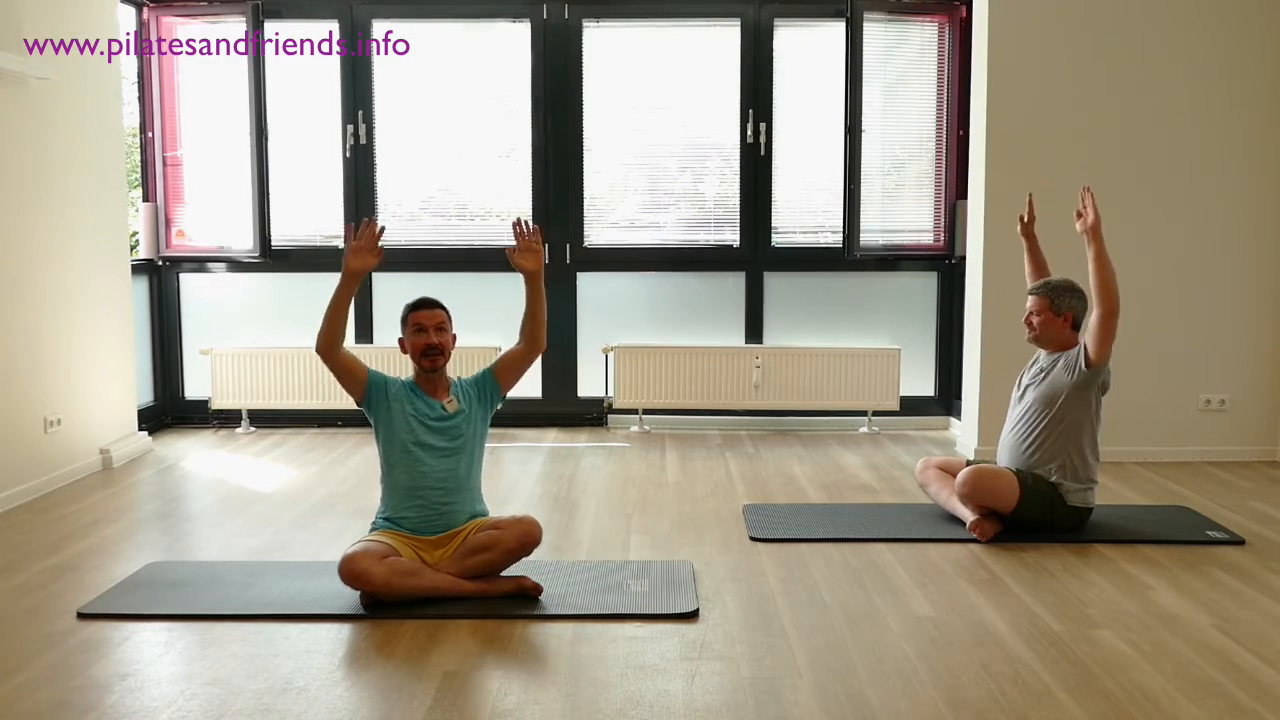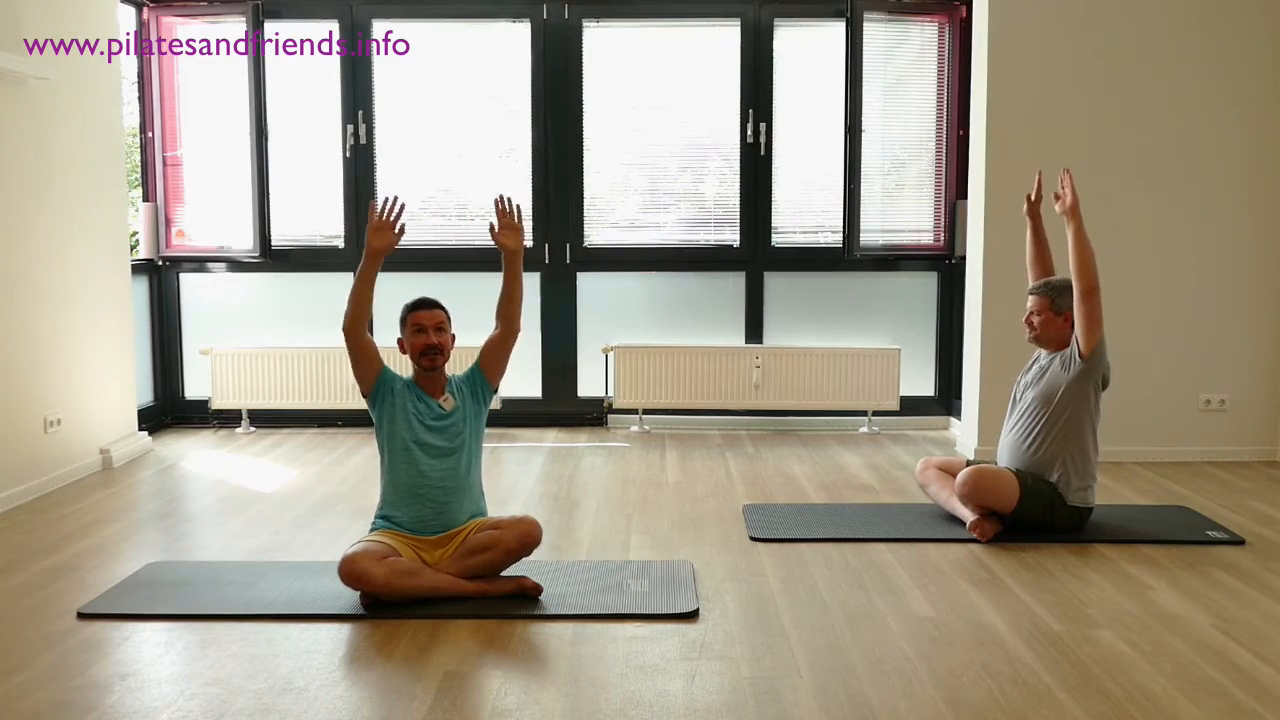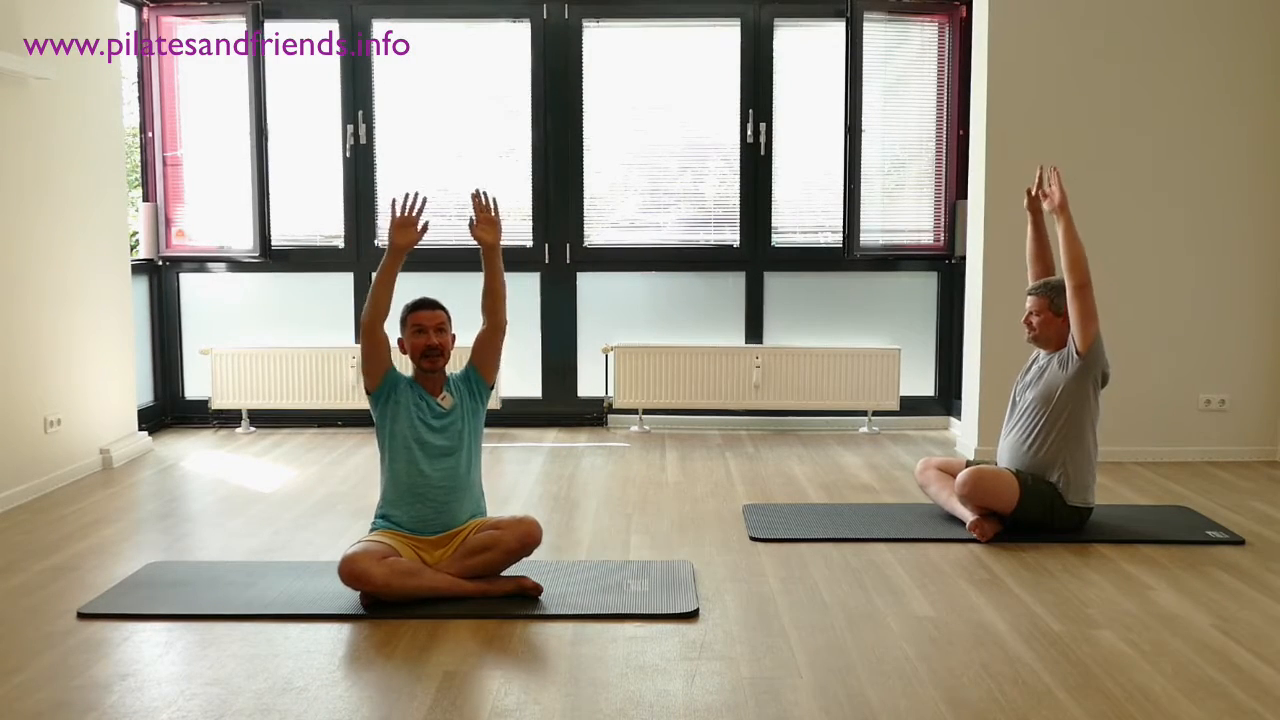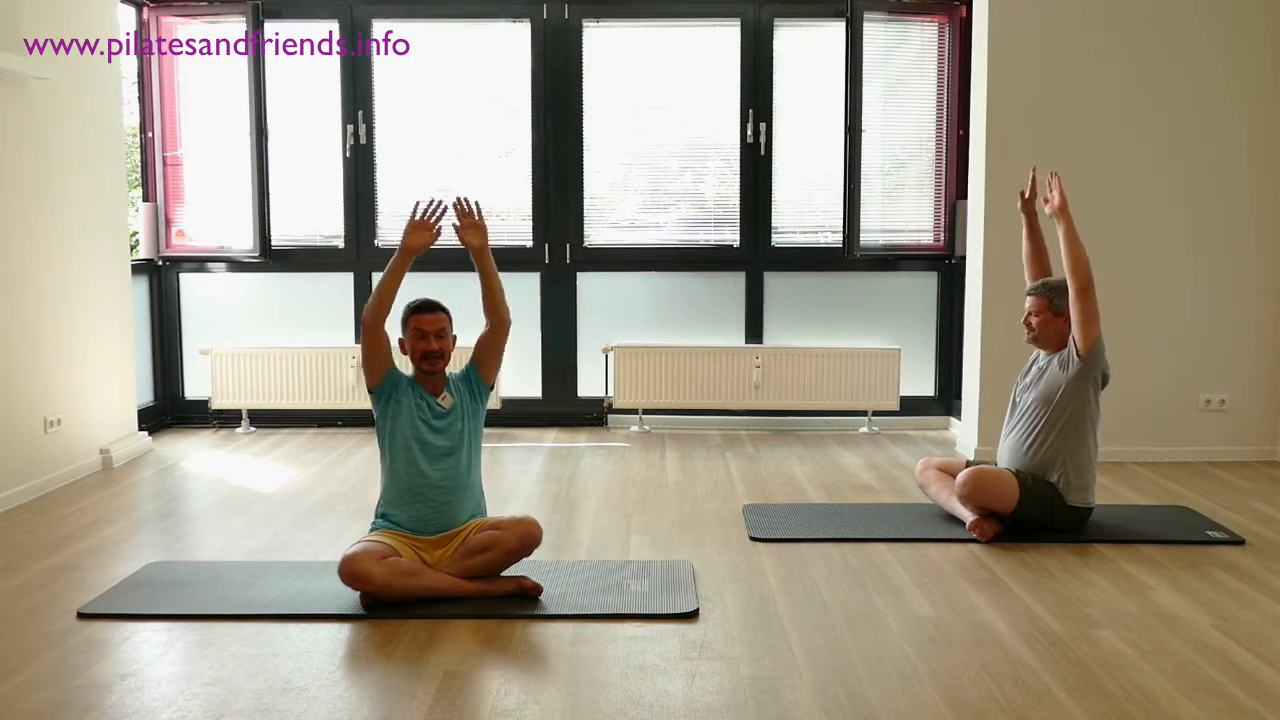
dt=0.3s
person 1, frame 1
left shoulder: (477, 394)
right shoulder: (386, 397)
left elbow: (532, 344)
right elbow: (328, 348)
left wrist: (533, 277)
right wrist: (350, 277)
left hip: (466, 534)
right hip: (399, 537)
left knee: (527, 531)
right knee: (355, 567)
left ankle: (402, 581)
right ankle: (493, 585)
person 1, frame 2
left shoulder: (473, 391)
right shoulder: (389, 394)
left elbow: (508, 327)
right elbow: (353, 330)
left wrist: (513, 255)
right wrist: (373, 256)
left hip: (467, 534)
right hip: (398, 537)
left knee: (527, 531)
right knee: (354, 567)
left ankle: (403, 582)
right ankle: (493, 586)
person 1, frame 3
left shoulder: (470, 391)
right shoulder: (390, 394)
left elbow: (496, 323)
right elbow: (370, 324)
left wrist: (490, 248)
right wrist: (397, 250)
left hip: (467, 533)
right hip: (398, 537)
left knee: (527, 531)
right knee: (354, 568)
left ankle: (405, 582)
right ankle: (493, 586)
person 1, frame 4
left shoulder: (471, 390)
right shoulder: (391, 392)
left elbow: (500, 324)
right elbow: (371, 324)
left wrist: (480, 251)
right wrist: (406, 252)
left hip: (466, 533)
right hip: (399, 536)
left knee: (527, 531)
right knee: (355, 568)
left ankle: (404, 582)
right ankle: (493, 586)
person 2, frame 1
left shoulder: (1083, 365)
right shoulder: (1046, 353)
left elbow: (1106, 310)
right elbow: (1044, 293)
left wrist: (1092, 237)
right wrist: (1028, 238)
left hip: (1059, 500)
right hip: (1015, 480)
left knee: (970, 481)
right knee: (927, 468)
left ankle: (988, 515)
right ankle: (979, 516)
person 2, frame 2
left shoulder: (1082, 362)
right shoulder: (1045, 352)
left elbow: (1087, 290)
right elbow: (1042, 280)
left wrist: (1072, 217)
right wrist: (1033, 219)
left hip: (1059, 501)
right hip: (1017, 480)
left knee: (970, 482)
right knee: (928, 468)
left ankle: (990, 514)
right ankle: (981, 516)
person 2, frame 3
left shoulder: (1080, 361)
right shoulder: (1044, 352)
left elbow: (1078, 286)
right elbow: (1042, 280)
left wrist: (1061, 214)
right wrist: (1034, 216)
left hip: (1059, 501)
right hip: (1016, 479)
left knee: (970, 482)
right knee: (927, 468)
left ankle: (988, 515)
right ankle: (980, 517)
person 2, frame 4
left shoulder: (1081, 361)
right shoulder: (1043, 351)
left elbow: (1082, 288)
right elbow: (1038, 280)
left wrist: (1062, 217)
right wrist: (1028, 217)
left hip: (1059, 500)
right hip: (1016, 479)
left knee: (970, 482)
right knee: (927, 468)
left ankle: (993, 514)
right ankle: (980, 516)
